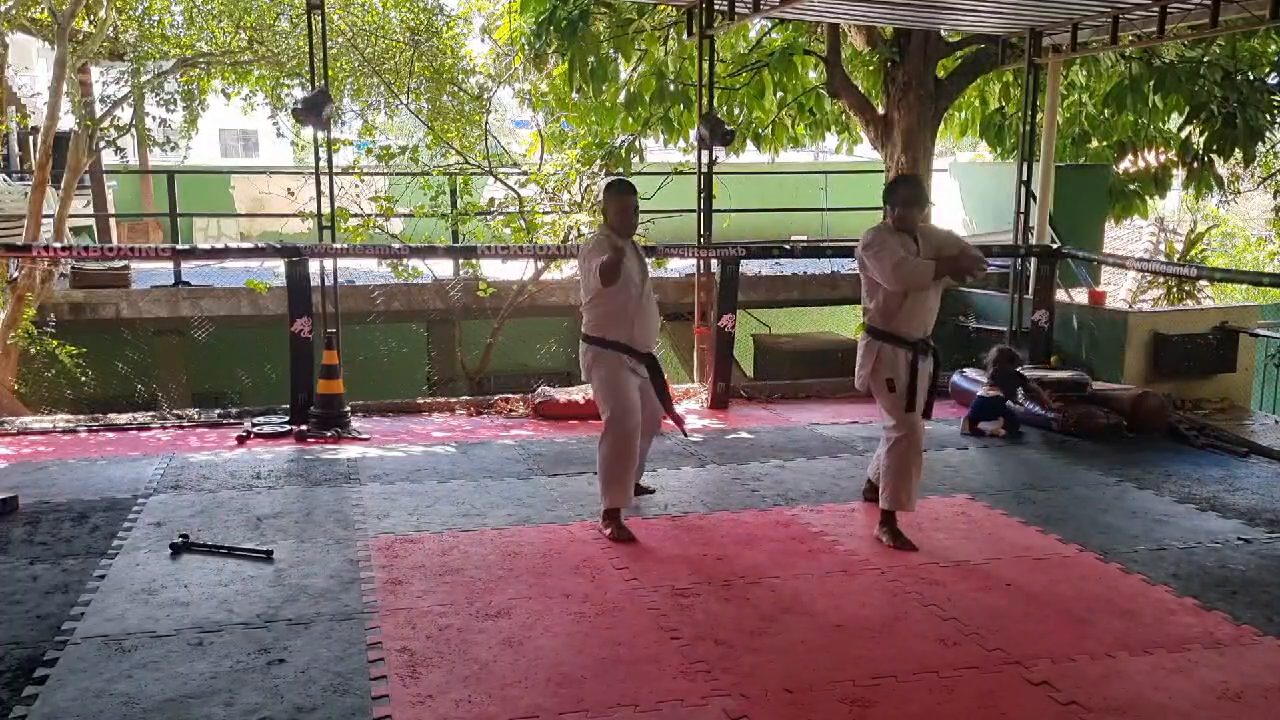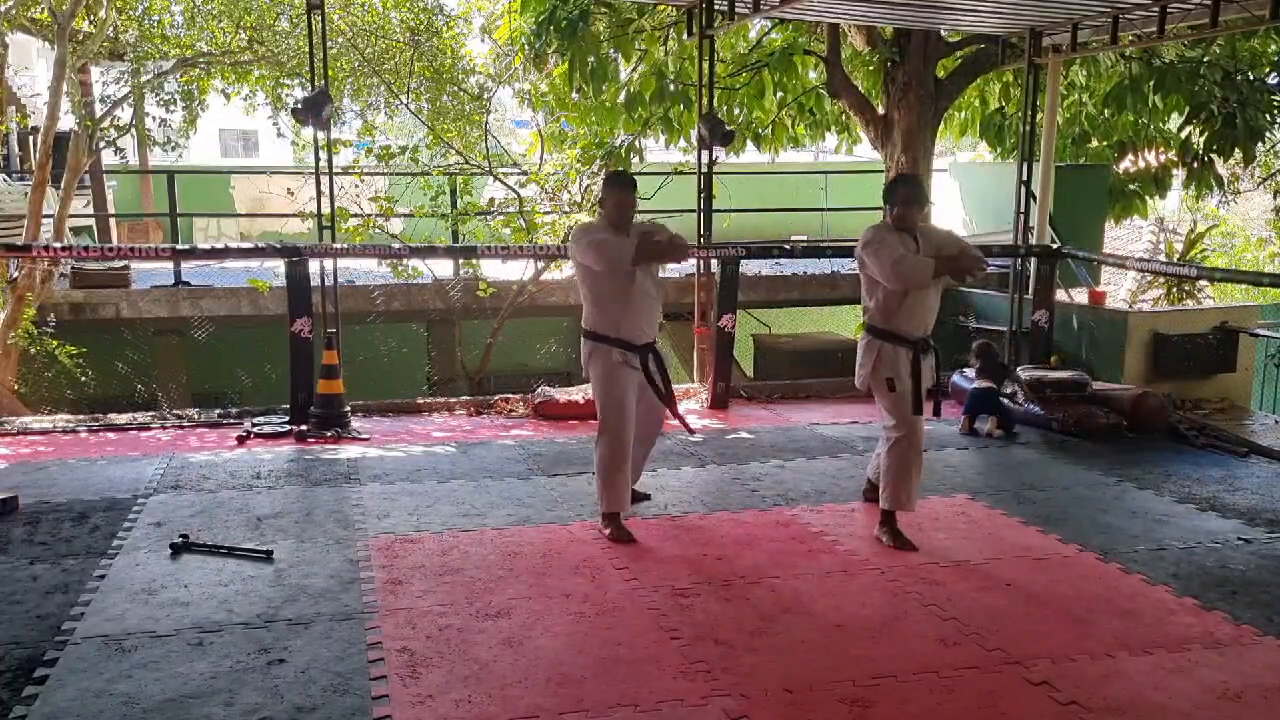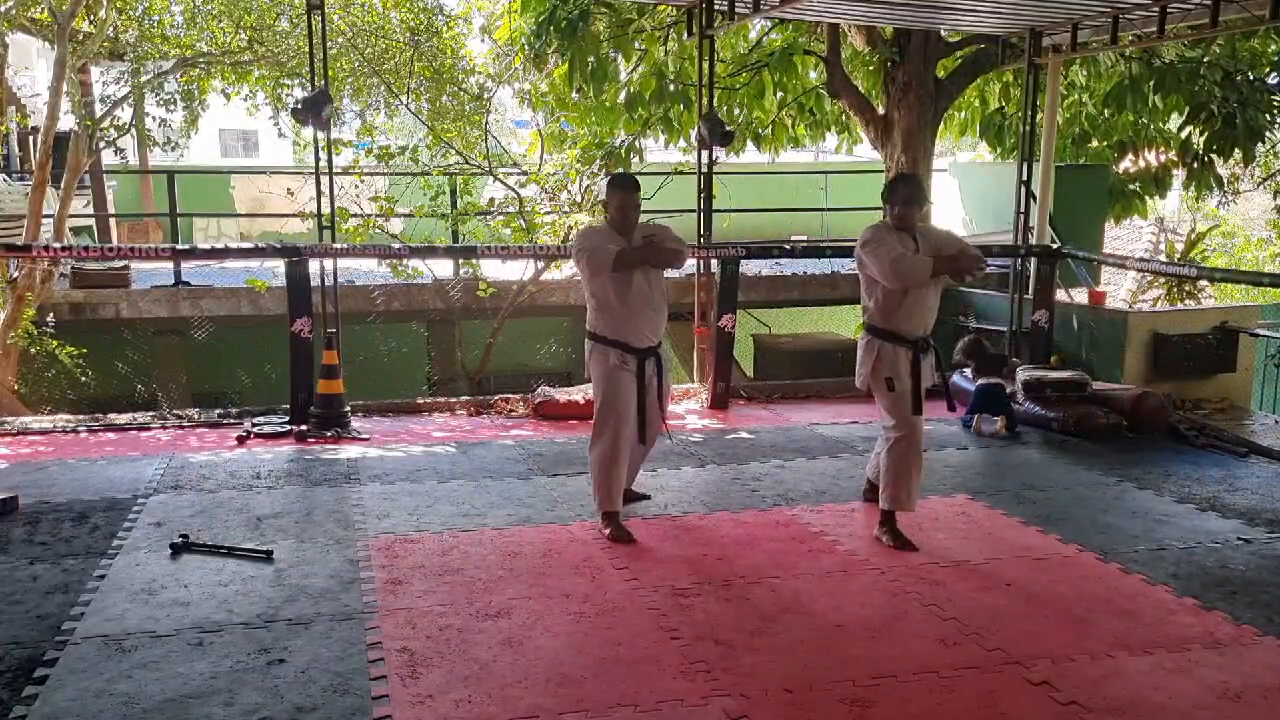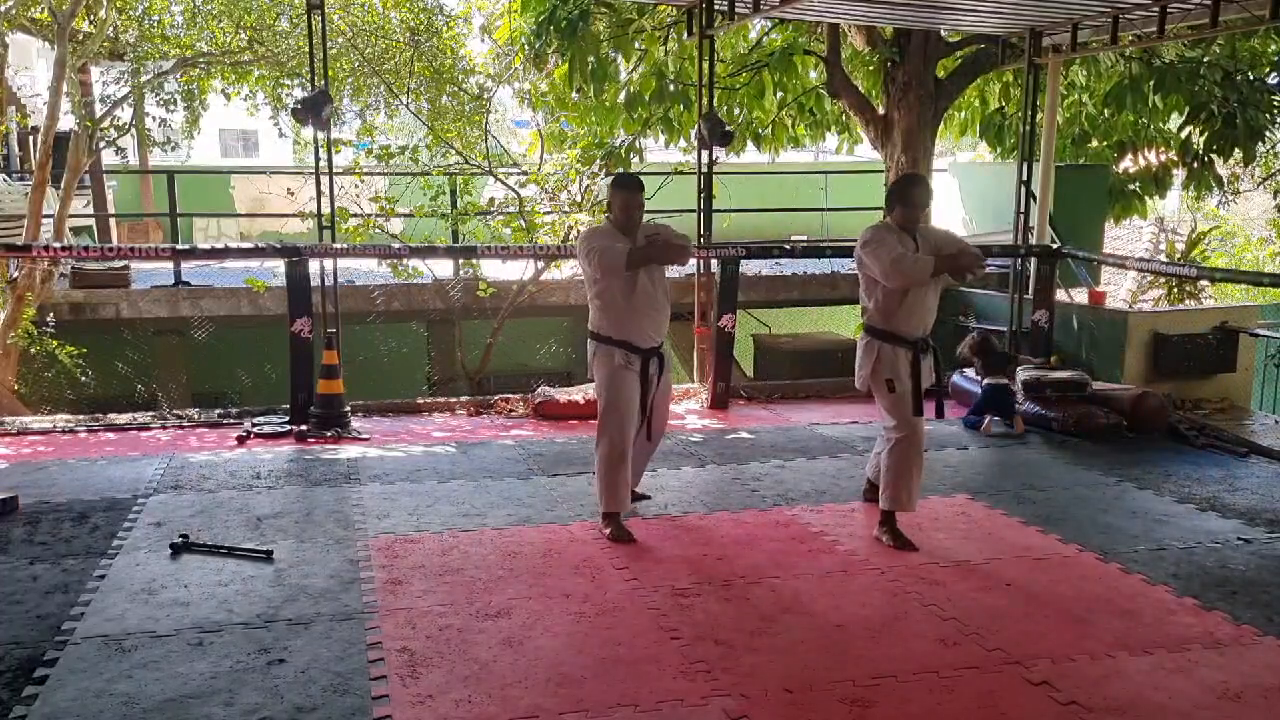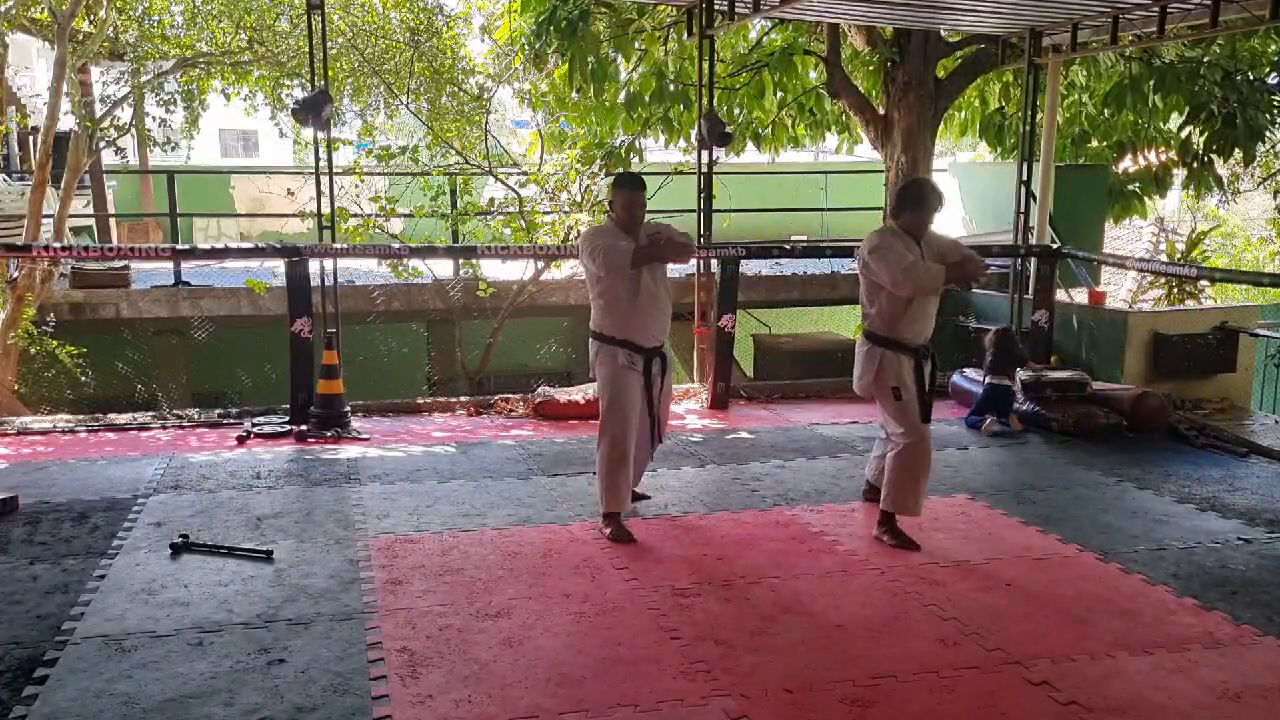
dt=0.2s
person 1, frame 1
left shoulder: (931, 236)
right shoulder: (876, 239)
left elbow: (974, 259)
right elbow: (902, 274)
left wrist: (953, 266)
right wrist: (949, 265)
left hip: (917, 351)
right hip: (886, 351)
left knee: (902, 427)
right knee: (906, 432)
left ankle: (873, 485)
right ankle: (887, 522)
person 1, frame 2
left shoulder: (931, 236)
right shoulder: (875, 238)
left elbow: (974, 259)
right elbow: (901, 271)
left wrist: (956, 265)
right wrist: (949, 264)
left hip: (916, 350)
right hip: (886, 350)
left knee: (900, 425)
right knee: (906, 432)
left ankle: (874, 485)
right ankle: (887, 522)
person 1, frame 3
left shoulder: (929, 236)
right shoulder: (875, 238)
left elbow: (972, 259)
right elbow: (900, 269)
left wrist: (952, 265)
right wrist: (947, 264)
left hip: (915, 349)
right hip: (886, 350)
left knee: (899, 425)
right knee: (906, 431)
left ankle: (874, 485)
right ankle: (887, 523)
person 1, frame 4
left shoulder: (928, 236)
right shoulder: (875, 238)
left elbow: (971, 256)
right elbow: (901, 269)
left wrist: (954, 264)
right wrist: (947, 263)
left hip: (914, 350)
right hip: (886, 350)
left knee: (898, 424)
right knee: (906, 431)
left ankle: (874, 485)
right ankle: (887, 523)
person 1, frame 5
left shoulder: (927, 242)
right shoulder: (881, 244)
left elbow: (962, 255)
right elbow: (912, 278)
left wrist: (967, 268)
right wrist: (956, 272)
left hip: (910, 356)
right hip: (886, 358)
left knee: (899, 429)
right knee: (914, 438)
left ankle: (876, 483)
right ankle: (886, 523)
person 2, frame 1
left shoulder: (631, 247)
right shoulder: (597, 247)
right elbow: (605, 277)
right wrist: (615, 258)
left hip: (638, 354)
right hip: (607, 354)
left knee: (649, 421)
right knee: (622, 427)
left ankle: (628, 480)
right ankle: (611, 513)
person 2, frame 2
left shoulder: (647, 232)
right shoulder: (586, 235)
left elbow: (681, 249)
right elbow: (613, 254)
left wrist: (659, 248)
right wrist: (650, 250)
left hip: (645, 349)
right hip: (608, 350)
left knee: (650, 421)
right knee: (617, 428)
left ankle: (625, 486)
right ankle: (611, 514)
person 2, frame 3
left shoulder: (654, 233)
right shoulder: (589, 238)
left elbow: (677, 254)
right elbow: (597, 261)
left wrist: (640, 254)
right wrist: (645, 253)
left hip: (650, 352)
right hip: (611, 353)
left knee: (647, 427)
right knee: (613, 430)
left ankle: (622, 486)
right ankle: (609, 514)
person 2, frame 4
left shoulder: (655, 233)
right shoulder: (593, 238)
left elbow: (683, 251)
right elbow: (608, 260)
left wrist: (652, 249)
right wrist: (652, 251)
left hip: (651, 352)
right hip: (614, 352)
left knee: (651, 427)
right knee: (617, 431)
left ankle: (624, 486)
right ankle: (610, 514)
person 2, frame 5
left shoulder: (656, 232)
right shoulder: (595, 238)
left elbow: (686, 248)
right elbow: (613, 259)
left wrist: (653, 248)
right wrist: (655, 249)
left hip: (652, 351)
right hip: (616, 352)
left knee: (651, 426)
right knee: (619, 430)
left ankle: (624, 486)
right ankle: (611, 514)
